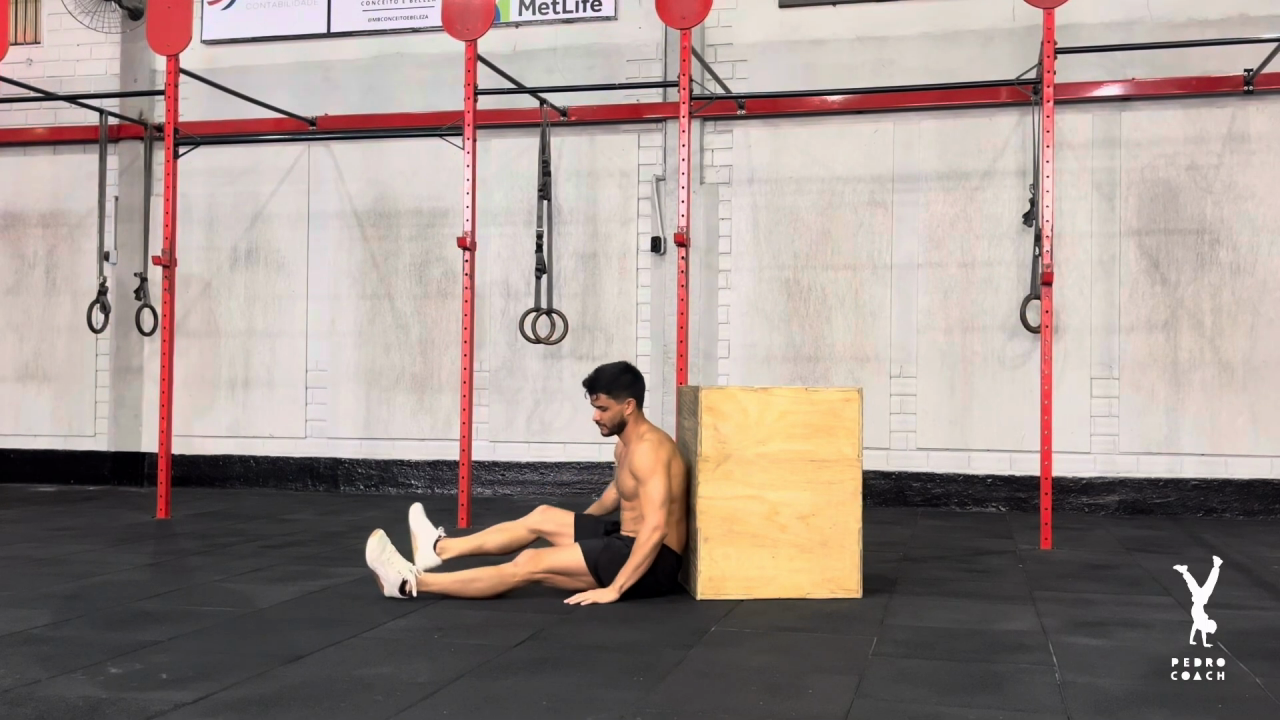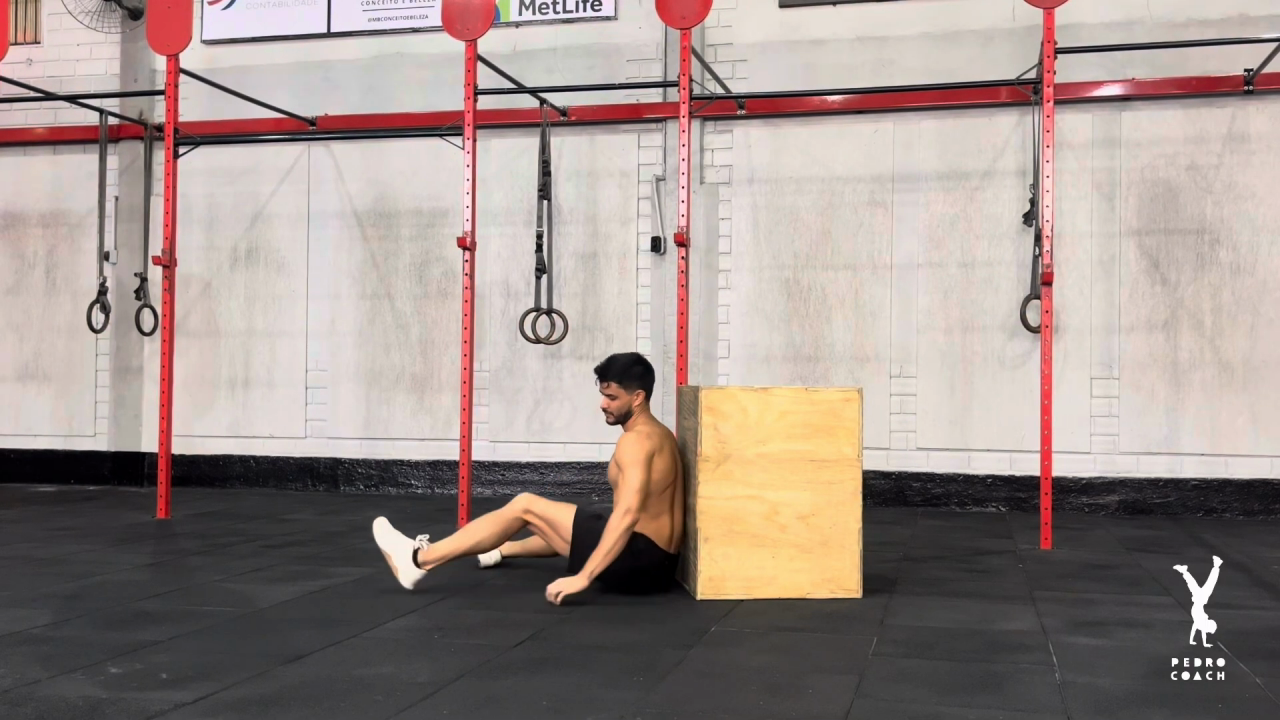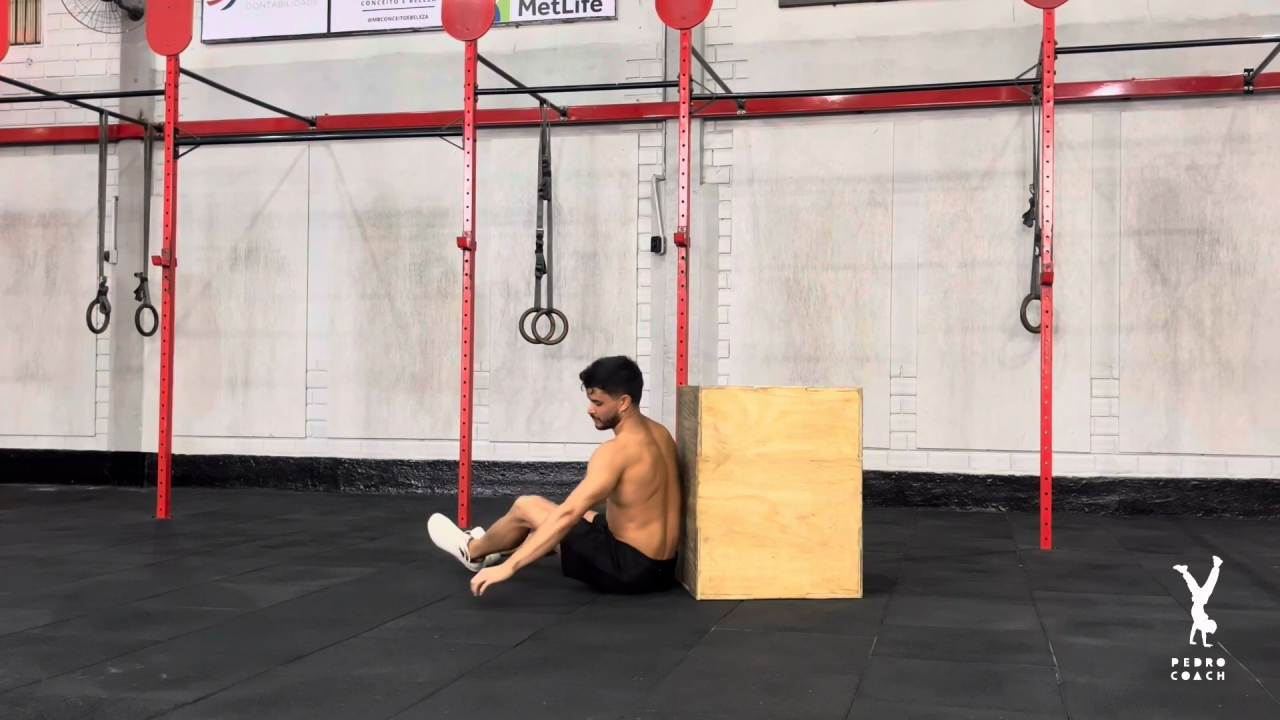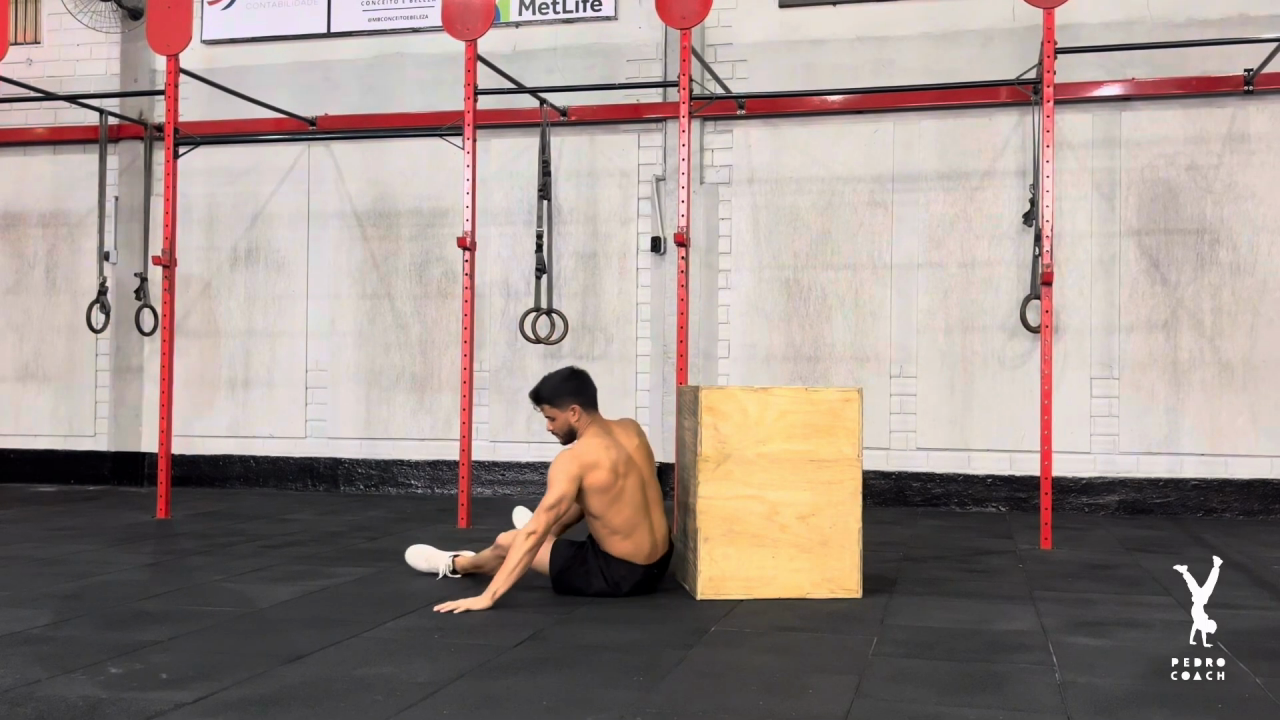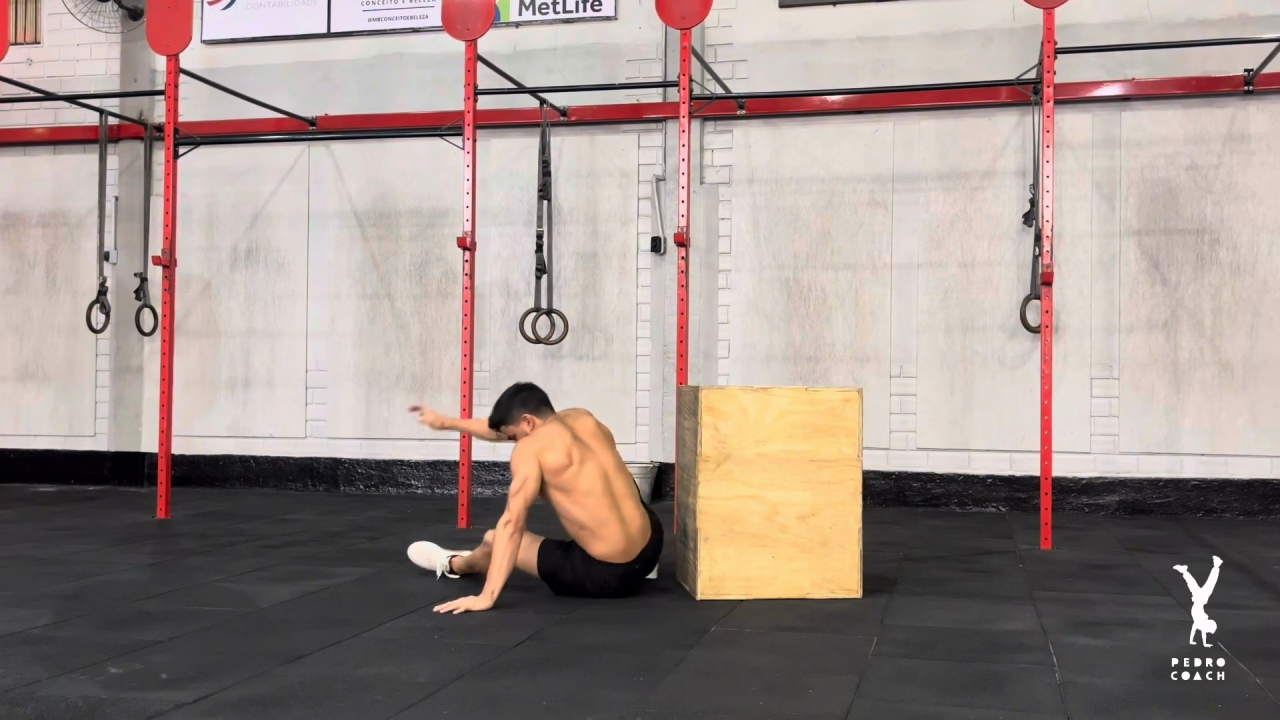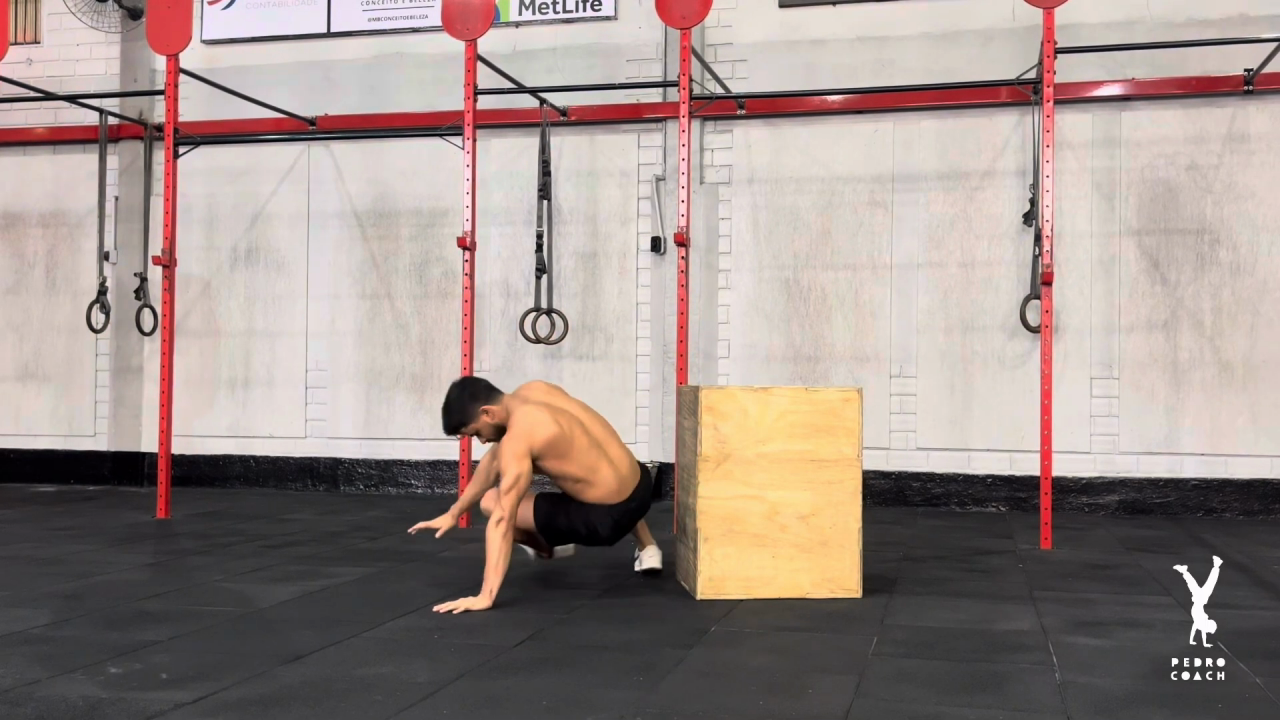
dt=0.3s
person 1, frame 1
left shoulder: (648, 449)
right shoulder: (627, 445)
left elbow: (656, 528)
left wrist: (614, 589)
right wrist: (569, 524)
left hip: (651, 565)
left knee: (530, 565)
right knee: (541, 517)
left ankle: (410, 582)
right ankle: (438, 547)
person 1, frame 2
left shoulder: (637, 440)
right shoulder: (660, 434)
left elbow: (628, 514)
left wrist: (584, 577)
left hip: (638, 561)
right hip: (660, 566)
left knee: (527, 505)
right knee: (577, 527)
left ankle: (419, 559)
right ankle: (503, 549)
person 1, frame 3
left shoulder: (617, 451)
right shoulder: (660, 434)
left elbow: (567, 514)
left wrist: (509, 567)
left hip: (627, 569)
right hip: (660, 569)
left knee: (527, 508)
right knee: (581, 523)
left ankle: (472, 550)
right ankle: (499, 547)
person 1, frame 4
left shoulder: (575, 460)
right shoulder: (631, 430)
left elbow: (534, 534)
left wrist: (489, 596)
left hip: (622, 575)
right hip: (659, 561)
left knee: (506, 543)
left ankle: (456, 564)
person 1, frame 5
left shoulder: (531, 448)
right shoulder: (584, 420)
left elbow: (511, 524)
left wrist: (487, 596)
right wrist: (448, 423)
left hip: (609, 575)
left knee: (493, 540)
left ankle: (453, 565)
person 1, frame 6
left shoulder: (519, 437)
right shoulder: (531, 392)
left elbow: (501, 520)
right elbow: (493, 460)
left wrist: (485, 596)
right wrist: (453, 513)
left hip: (607, 516)
right hip: (640, 487)
left knee: (492, 504)
left ankle: (542, 547)
right ankle: (648, 550)
